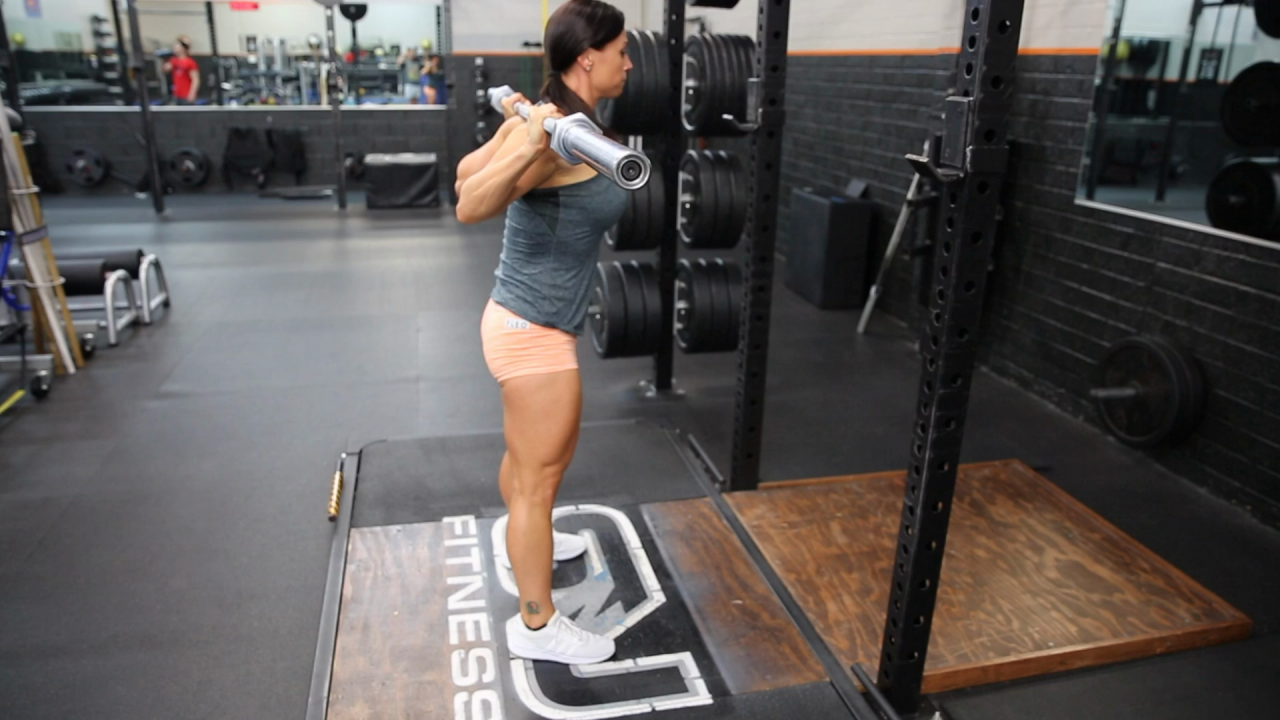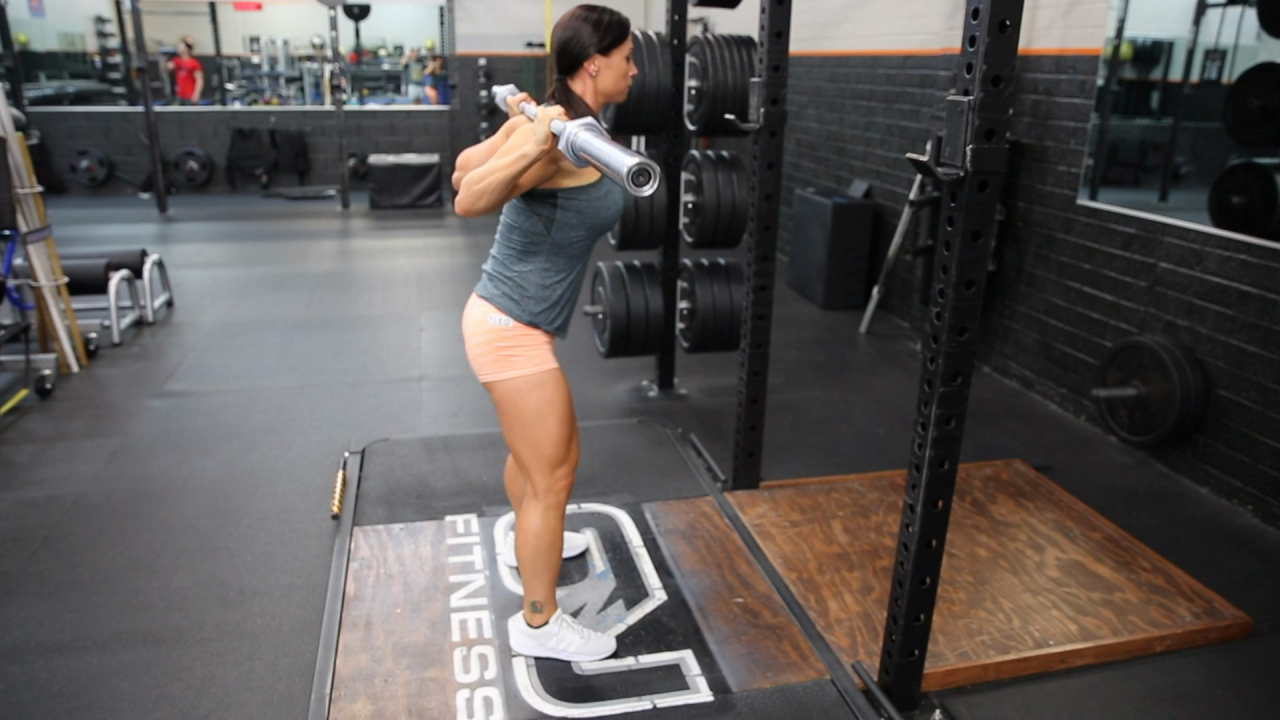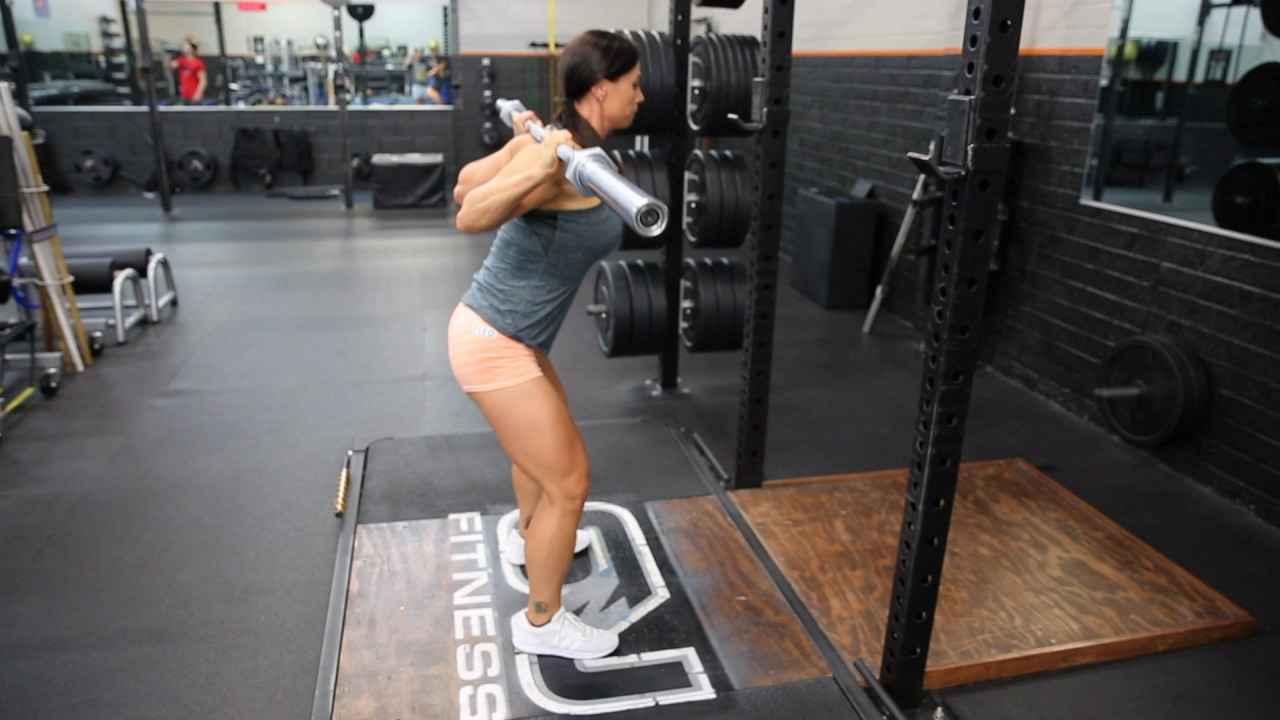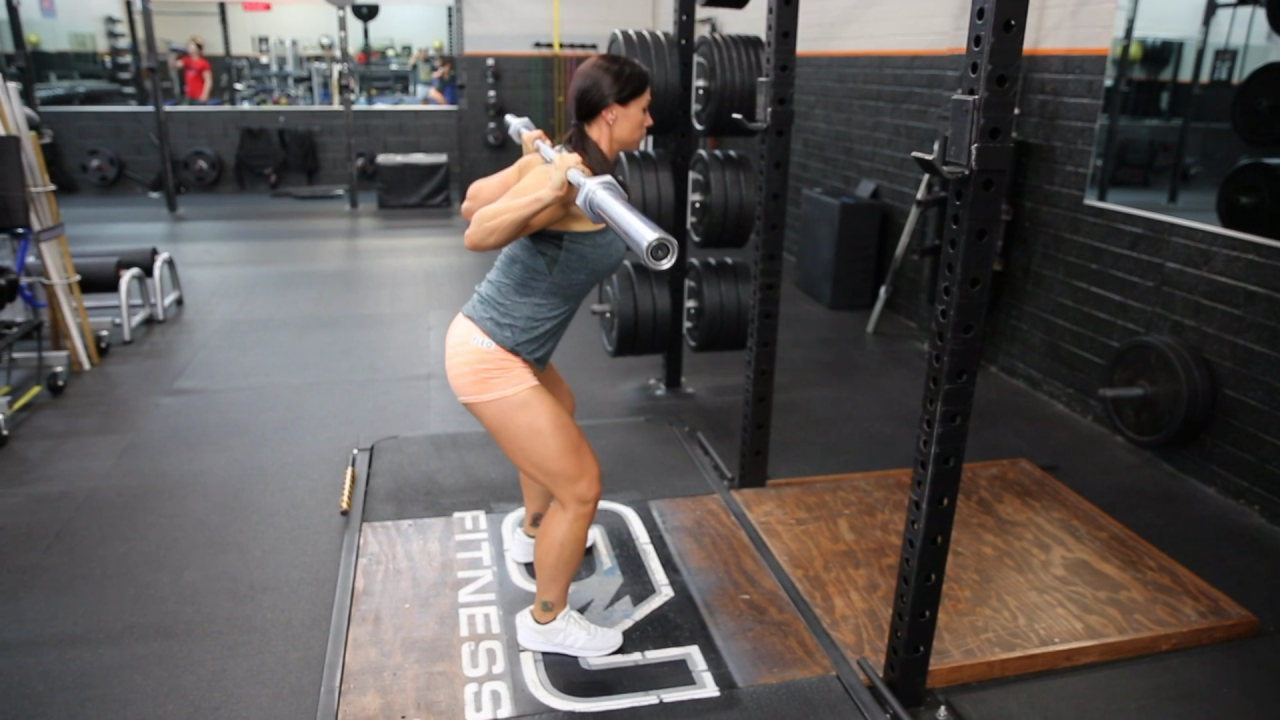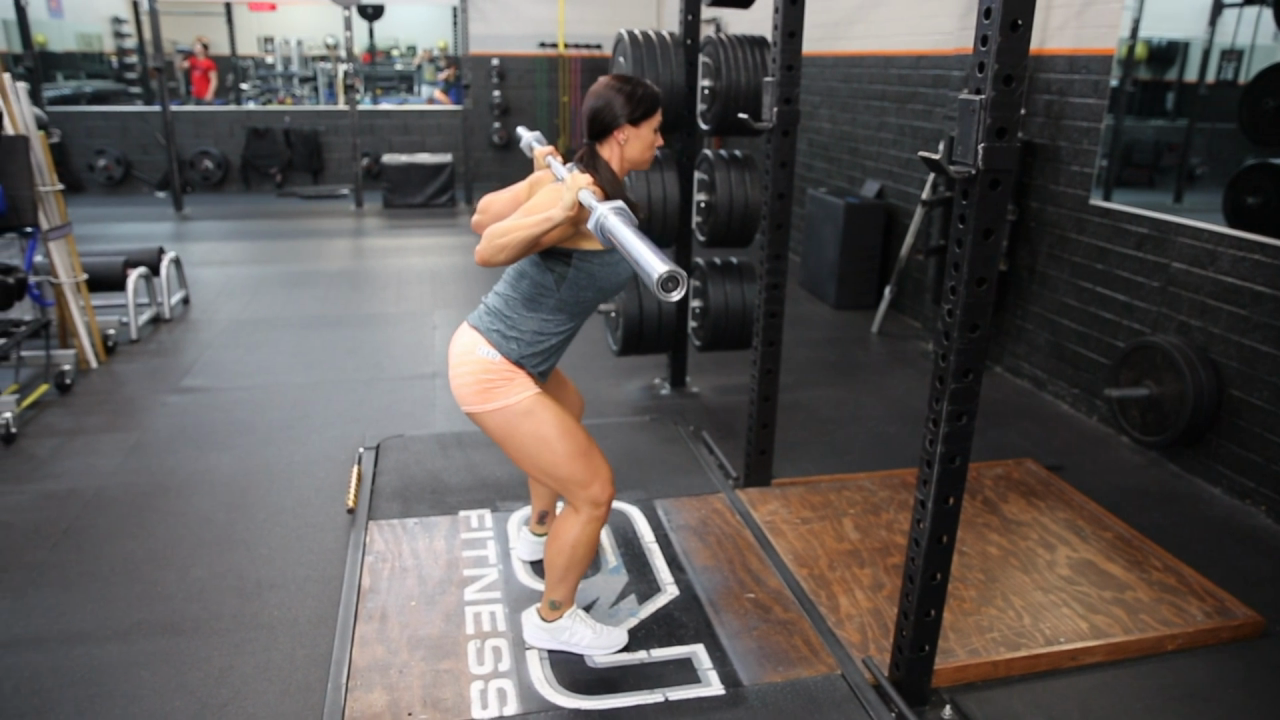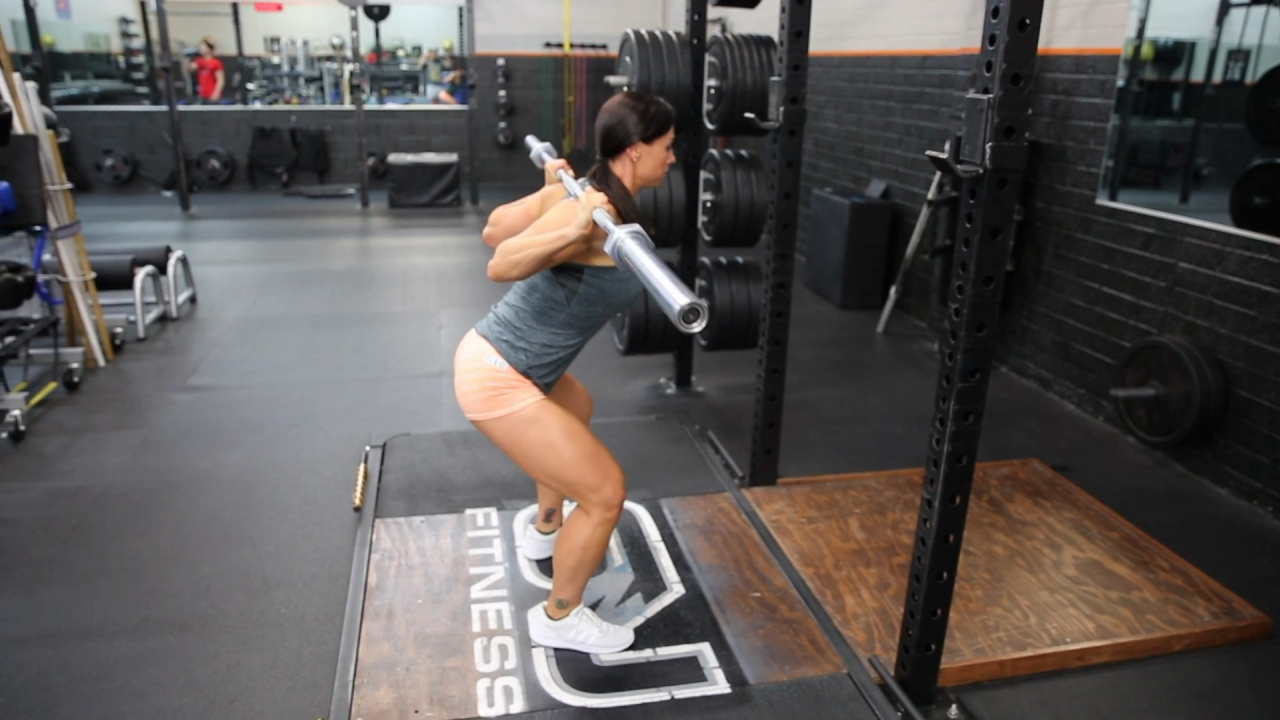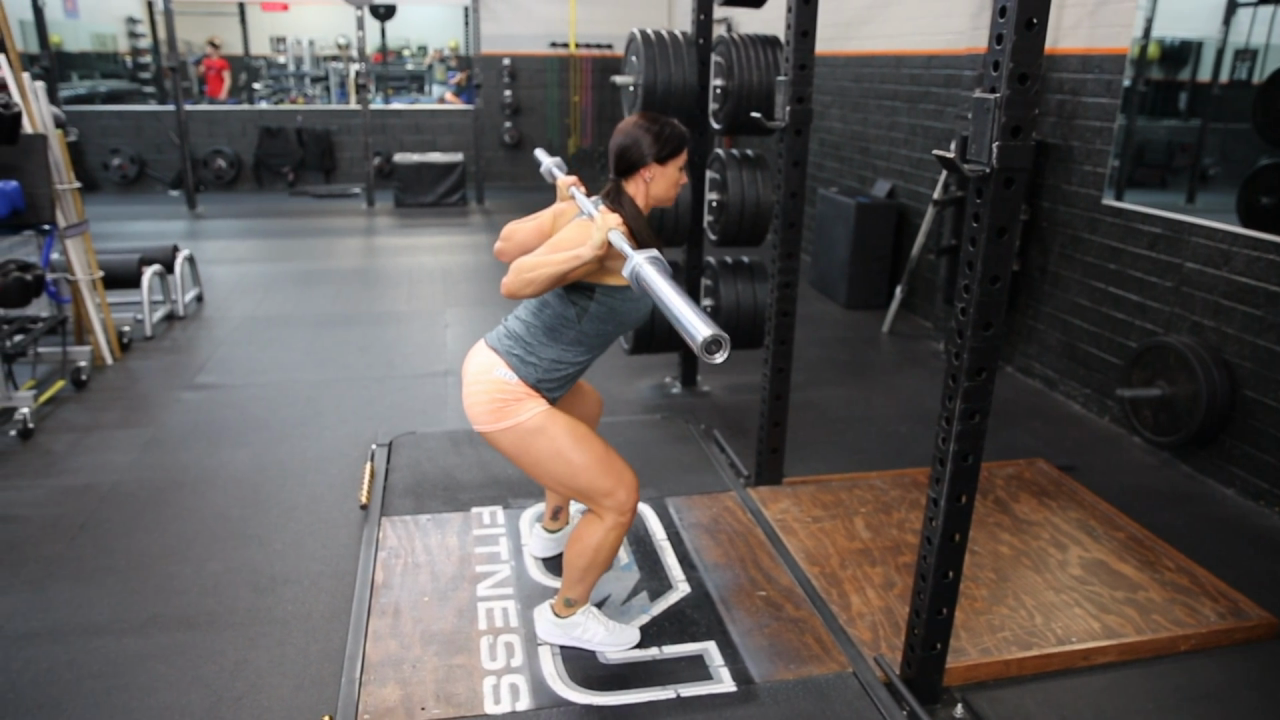
dt=0.3s
person 1, frame 1
left shoulder: (543, 119)
right shoulder: (560, 136)
left elbow: (464, 178)
right elbow: (470, 207)
left wrist: (513, 126)
right wrist: (527, 148)
left hip: (521, 318)
right hip: (536, 331)
left knee: (528, 450)
right knee: (539, 479)
left ankle: (525, 543)
right ankle: (536, 626)
person 1, frame 2
left shoulder: (543, 121)
right shoulder: (565, 138)
left elbow: (461, 170)
right elbow: (469, 200)
left wrist: (517, 124)
right wrist: (532, 149)
left hip: (506, 316)
right hip: (515, 329)
left knee: (533, 447)
right knee: (551, 479)
left ankle: (525, 540)
right ankle: (539, 623)
person 1, frame 3
left shoulder: (549, 143)
right shoulder: (565, 160)
left elbow: (464, 188)
right elbow: (471, 217)
left wrist: (523, 144)
right wrist: (536, 170)
left hip: (497, 331)
right hip: (496, 346)
left knee: (552, 421)
right knee: (568, 484)
left ankle: (528, 535)
right ankle: (541, 622)
person 1, frame 4
left shoulder: (558, 163)
right shoulder: (574, 183)
left elbow: (471, 205)
right elbow: (478, 235)
left wrist: (531, 161)
right wrist: (544, 194)
left hip: (496, 341)
right hip: (492, 358)
left knee: (560, 415)
right knee: (580, 488)
left ankle: (533, 533)
right ankle: (547, 620)
person 1, frame 5
left shoulder: (567, 179)
right shoulder: (585, 201)
left elbow: (482, 218)
right elbow: (488, 251)
left wrist: (540, 176)
right wrist: (557, 212)
left hip: (494, 350)
right hip: (494, 371)
left knee: (569, 412)
right knee: (593, 491)
left ankle: (539, 531)
right ankle: (553, 619)
person 1, frame 6
left shoulder: (576, 193)
right shoulder: (596, 215)
left elbow: (494, 231)
right elbow: (501, 265)
left wrist: (552, 189)
right wrist: (573, 231)
left hip: (498, 356)
right hip: (498, 379)
left knee: (578, 411)
right knee: (604, 492)
left ankle: (546, 529)
right ankle: (558, 618)
person 1, frame 7
left shoulder: (587, 210)
right shoulder: (604, 230)
left elbow: (505, 246)
right elbow: (514, 282)
left wrist: (561, 204)
right wrist: (587, 252)
left hip: (500, 366)
right hip: (504, 392)
left knee: (587, 411)
right knee: (618, 496)
left ankle: (554, 527)
right ankle: (565, 616)
